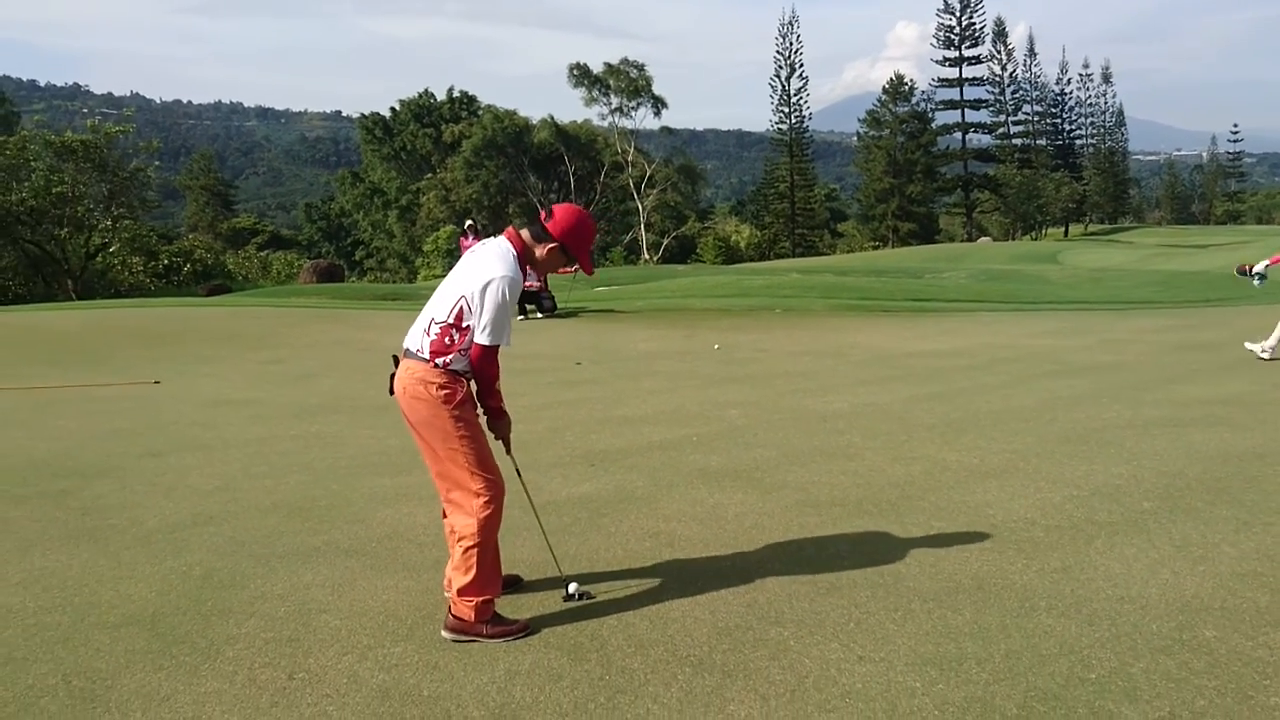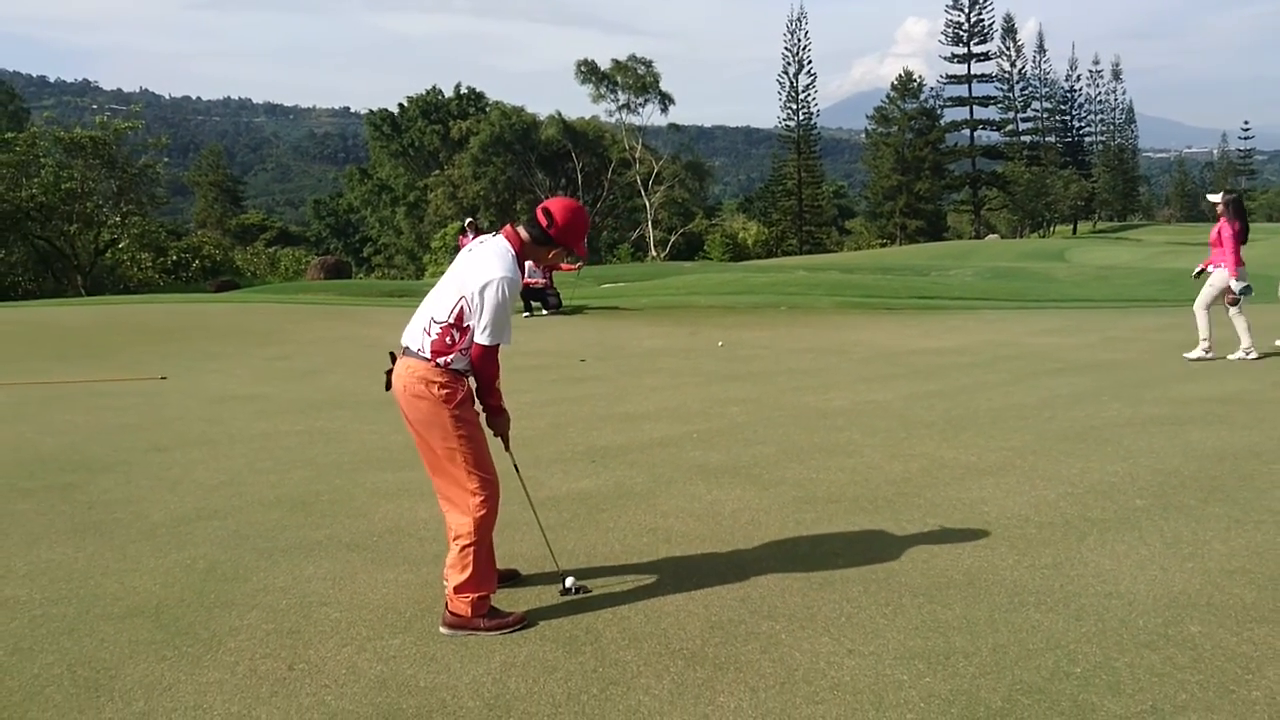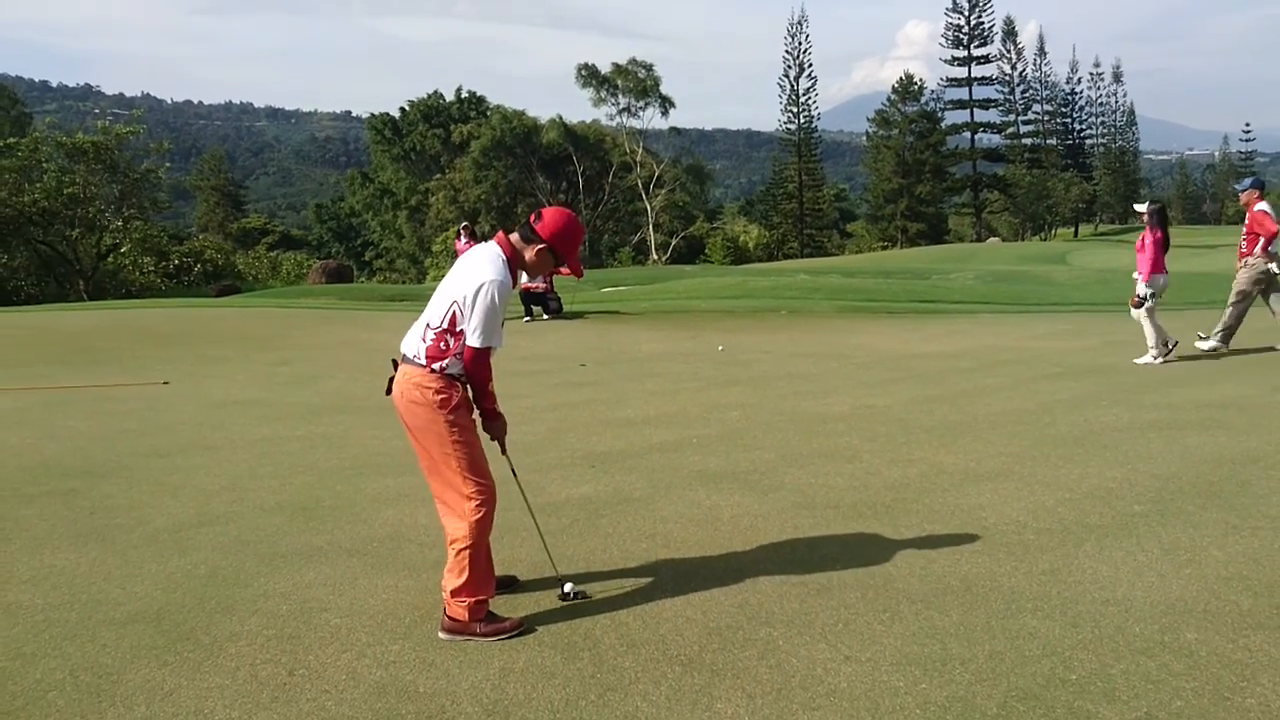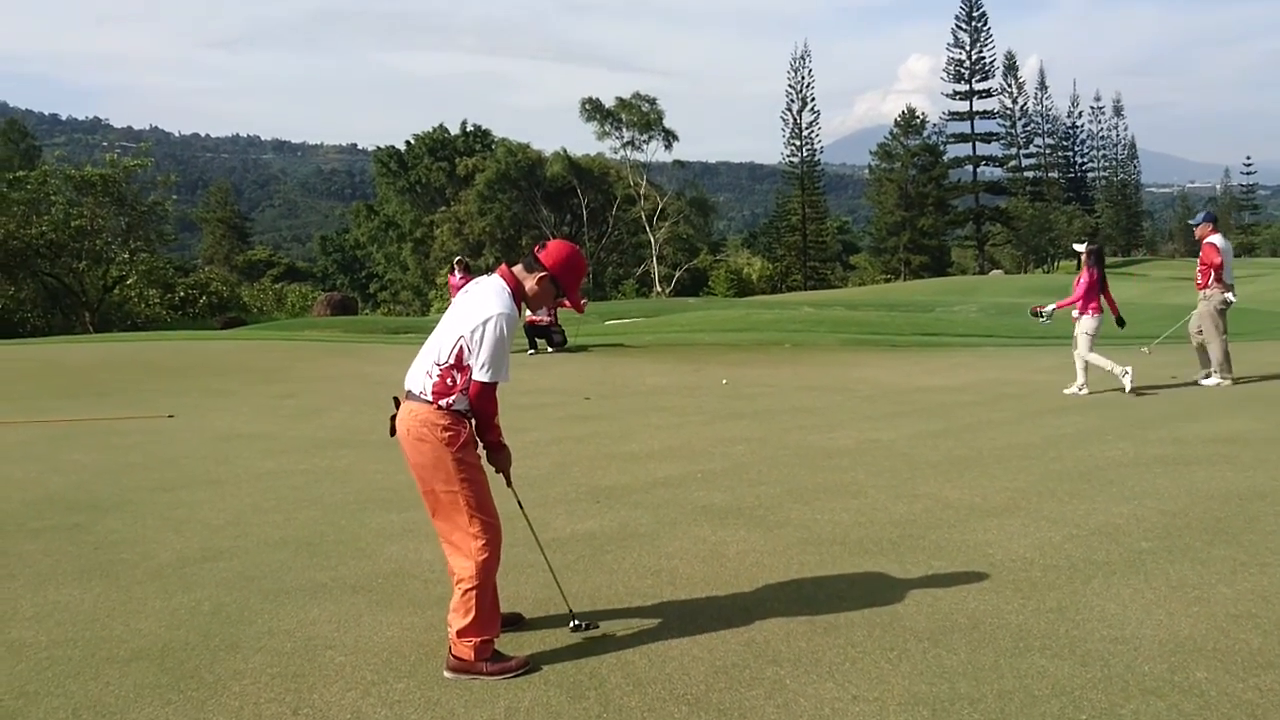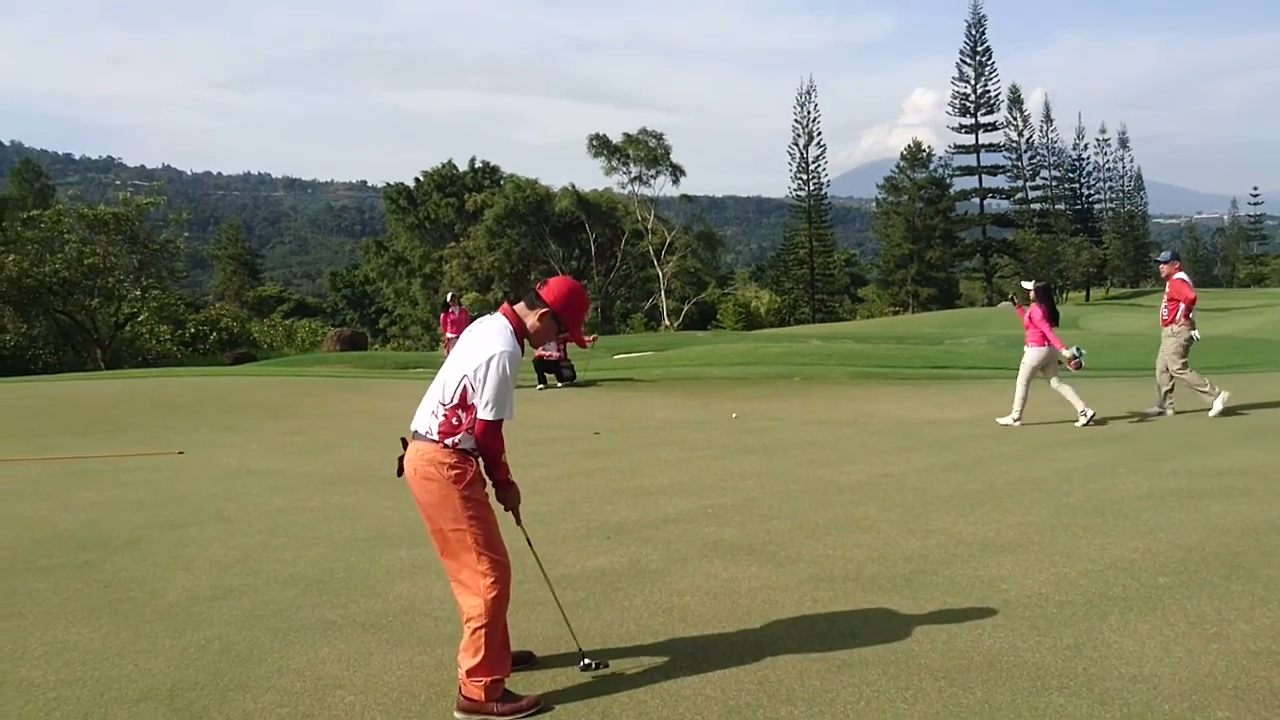
dt=0.4s
person 1, frame 1
left shoulder: (492, 246)
right shoulder: (504, 275)
right elbow: (482, 355)
left wrist: (488, 407)
right wrist: (496, 412)
left hip: (420, 372)
right hip: (434, 383)
left knee: (462, 486)
right knee: (481, 491)
left ankle: (465, 573)
right ankle: (469, 612)
person 1, frame 2
left shoulder: (487, 243)
right shoulder: (503, 275)
right elbow: (483, 354)
left wrist: (488, 404)
right wrist: (495, 408)
left hip: (415, 368)
right hip: (435, 381)
left knee: (461, 484)
right knee: (477, 491)
left ankle: (468, 568)
right ankle: (466, 607)
person 1, frame 3
left shoulder: (486, 253)
right shoulder: (495, 279)
right elbow: (476, 358)
left wrist: (484, 408)
right wrist: (491, 413)
left hip: (421, 378)
right hip: (432, 387)
left knee: (458, 489)
right knee: (473, 496)
left ankle: (468, 574)
right ankle: (463, 612)
person 1, frame 4
left shoulder: (485, 285)
right shoulder: (500, 312)
right elbow: (481, 392)
left wrist: (488, 440)
right wrist: (495, 445)
left hip: (422, 413)
right hip: (438, 424)
left knee: (465, 528)
right knee: (478, 535)
left ankle: (478, 612)
right ankle: (469, 651)
person 1, frame 5
left shoulder: (490, 325)
right shoulder: (504, 350)
right elbow: (487, 430)
left wrist: (497, 476)
right wrist: (503, 481)
left hip: (433, 453)
right hip: (445, 463)
left knee: (476, 567)
right knee: (488, 573)
left ankle: (490, 652)
